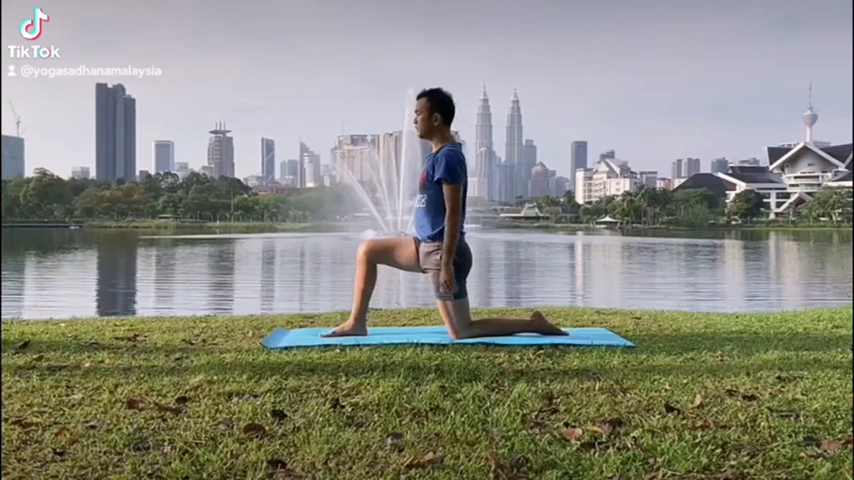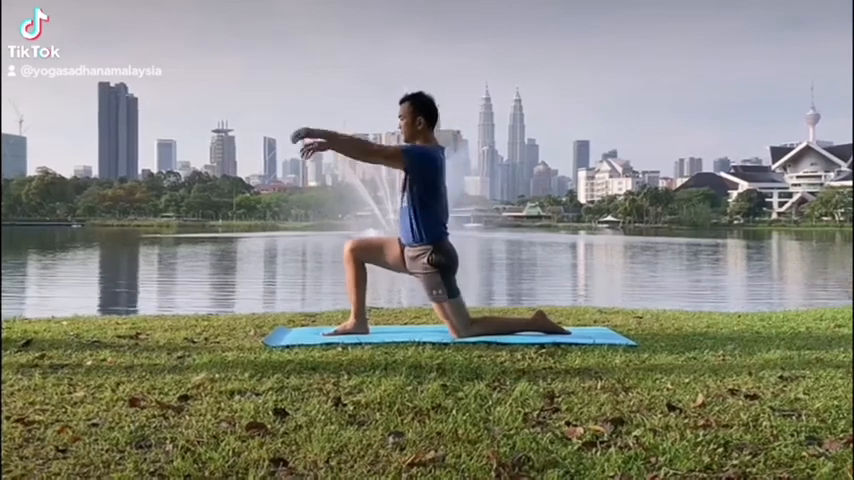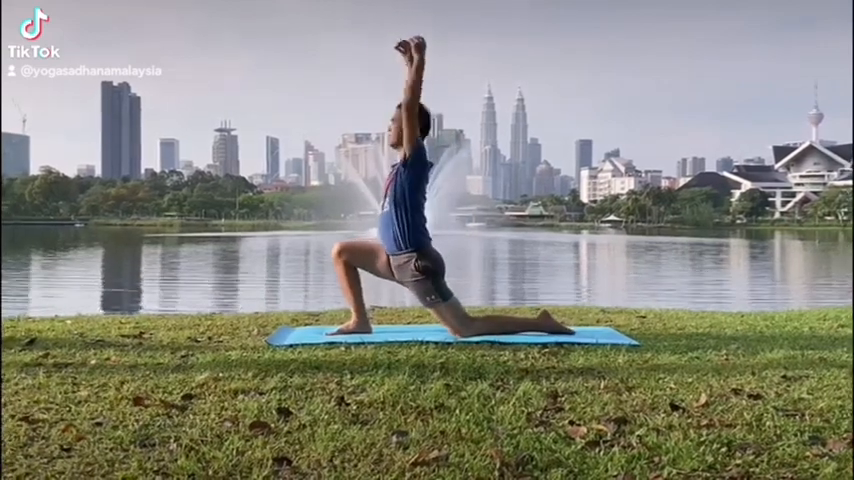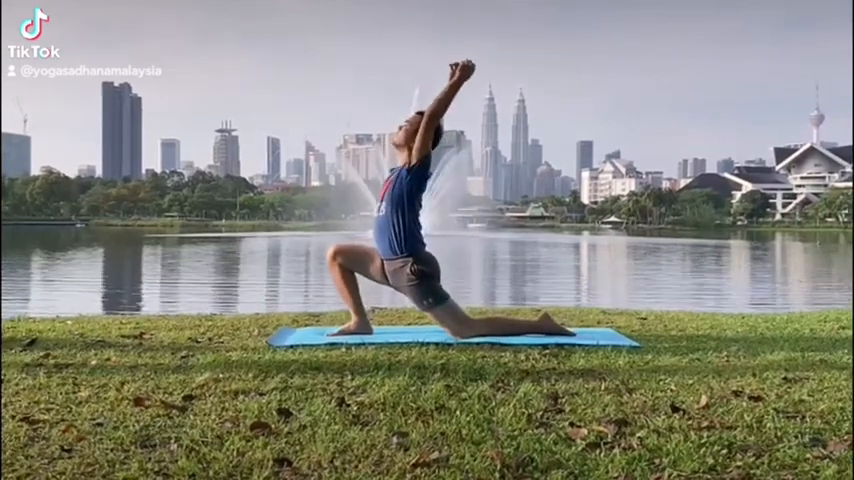
dt=0.7s
person 1, frame 1
left shoulder: (448, 157)
right shoulder: (438, 155)
left elbow: (453, 212)
left wrist: (447, 263)
left hip: (442, 251)
right hip: (426, 246)
left knee: (462, 332)
right knee: (367, 251)
left ankle: (533, 324)
right ankle: (356, 323)
person 1, frame 2
left shoulder: (423, 155)
right shoulder: (427, 153)
left elbow: (371, 153)
right elbow: (374, 154)
left wrist: (324, 135)
right wrist: (329, 141)
left hip: (431, 256)
right hip: (412, 248)
left knee: (462, 329)
right knee: (353, 249)
left ankle: (532, 323)
right ankle: (357, 321)
person 1, frame 3
left shoulder: (414, 162)
right shoulder: (405, 164)
left elbow: (411, 110)
right elbow: (410, 109)
left wrist: (417, 64)
right wrist: (411, 64)
left hip: (416, 263)
right hip: (397, 257)
left knee: (466, 328)
right knee: (341, 252)
left ankle: (540, 323)
right ankle: (359, 321)
person 1, frame 4
left shoulder: (415, 169)
right shoulder: (402, 170)
left elbow: (430, 120)
right elbow: (430, 119)
left wrist: (457, 82)
right wrist: (454, 82)
left hip: (411, 268)
right hip: (391, 263)
left knee: (465, 329)
right knee: (336, 255)
left ankle: (539, 325)
right ankle: (360, 322)
